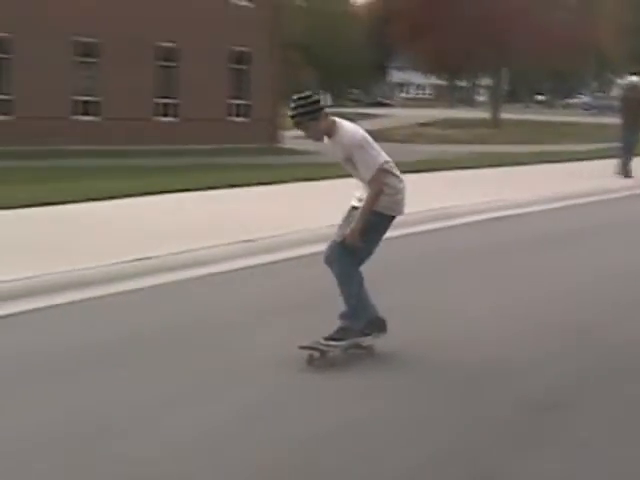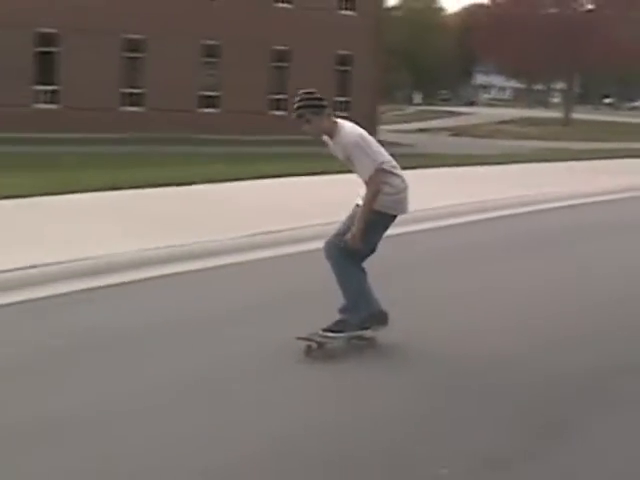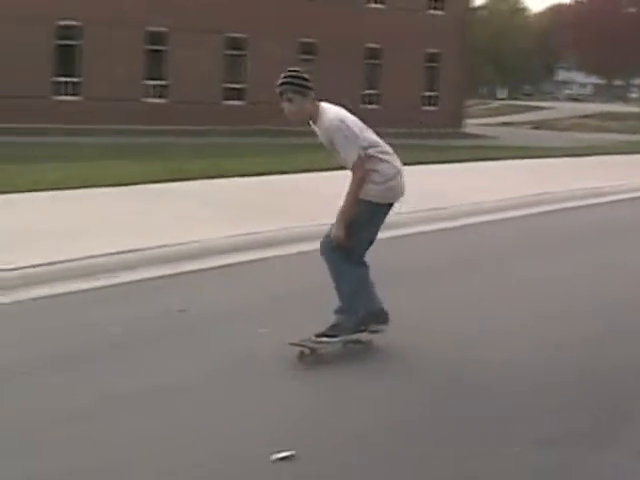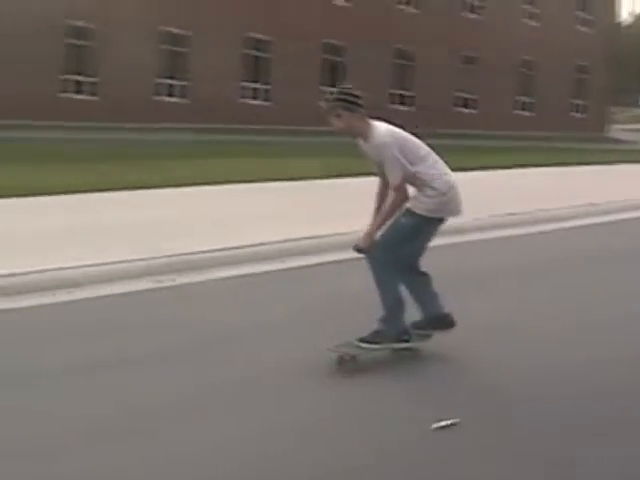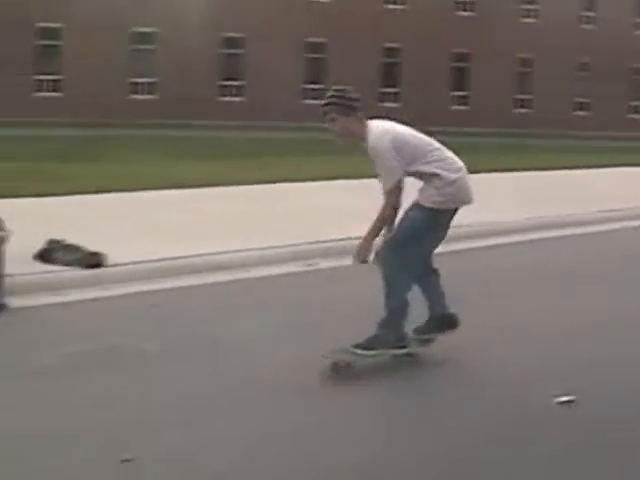
dt=0.3s
person 1, frame 1
left shoulder: (351, 139)
right shoulder: (330, 135)
left elbow: (377, 186)
left wrist: (356, 227)
left hip: (385, 198)
right hip: (369, 195)
left knee: (341, 254)
right knee: (338, 256)
left ankle: (356, 322)
right ankle: (369, 319)
person 1, frame 2
left shoulder: (350, 139)
right shoulder: (331, 136)
left elbow: (374, 186)
left wrist: (357, 230)
left hip: (388, 195)
right hip: (377, 193)
left knee: (338, 249)
right knee: (344, 252)
left ankle: (355, 316)
right ankle: (372, 312)
person 1, frame 3
left shoulder: (333, 123)
right shoulder: (319, 120)
left elbow: (359, 173)
left wrist: (341, 222)
right wrist: (347, 211)
left hip: (381, 183)
right hip: (378, 182)
left knee: (335, 246)
right knee: (348, 249)
left ankle: (351, 319)
right ankle: (373, 311)
person 1, frame 4
left shoulder: (383, 140)
right shoulder: (367, 138)
left elbow: (399, 194)
right elbow: (385, 182)
left wrist: (371, 232)
right wrist: (375, 225)
left hip: (436, 197)
right hip: (433, 195)
left knee: (380, 254)
right knee: (400, 258)
left ankle: (394, 328)
right ankle: (436, 315)
person 1, frame 5
left shoulder: (379, 141)
right shoulder: (378, 131)
left elbow: (393, 201)
right elbow: (393, 191)
left wrist: (367, 242)
right wrist: (389, 233)
left hip: (447, 188)
right hip: (451, 183)
left knee: (395, 255)
right knee: (413, 253)
right ankle: (441, 315)
